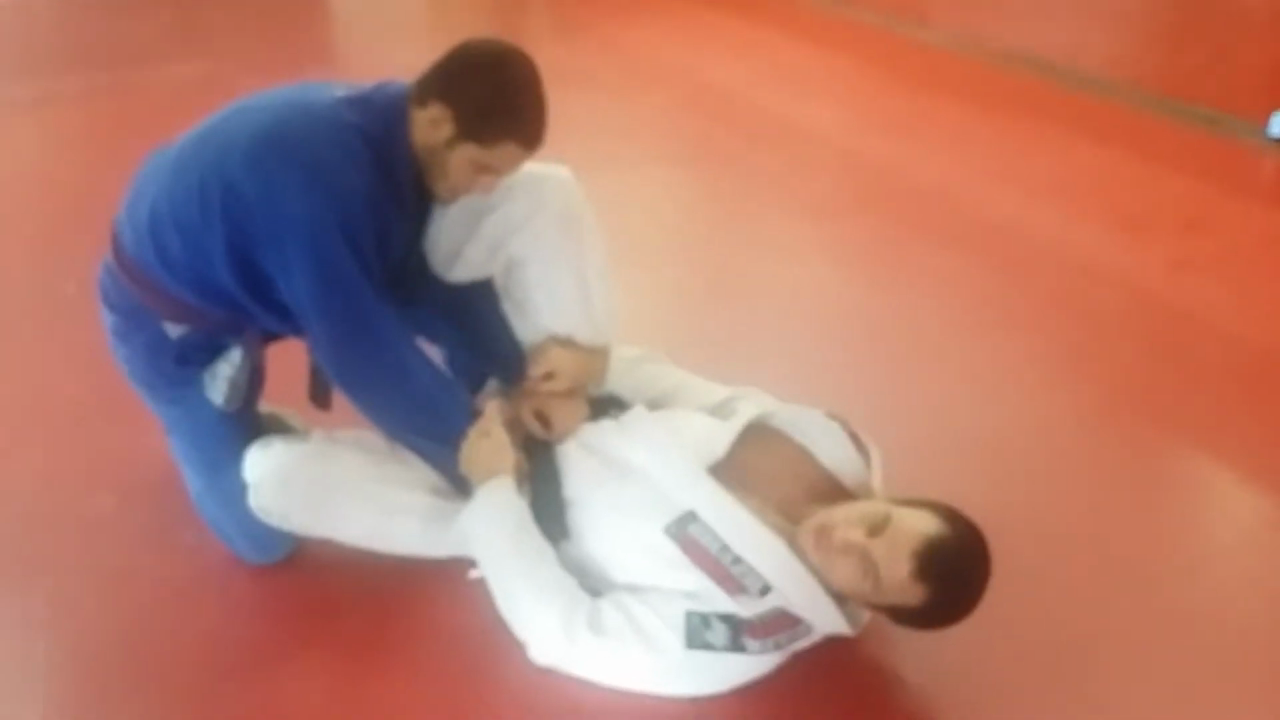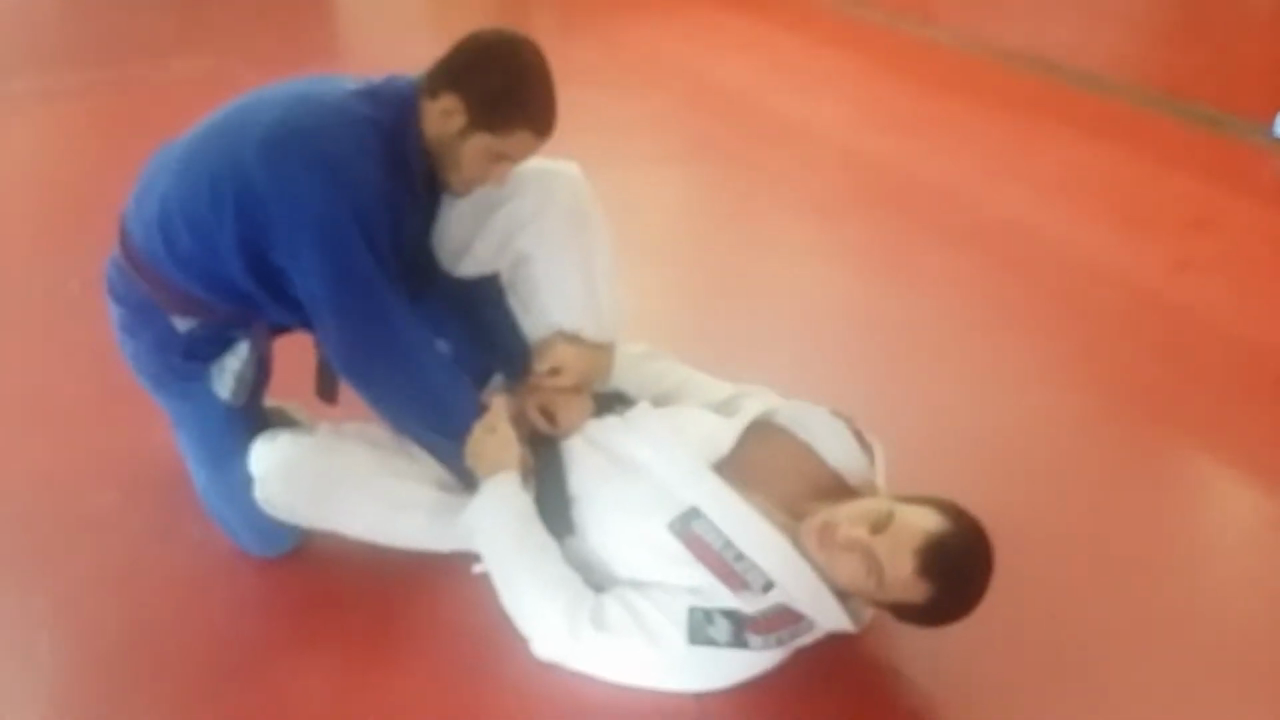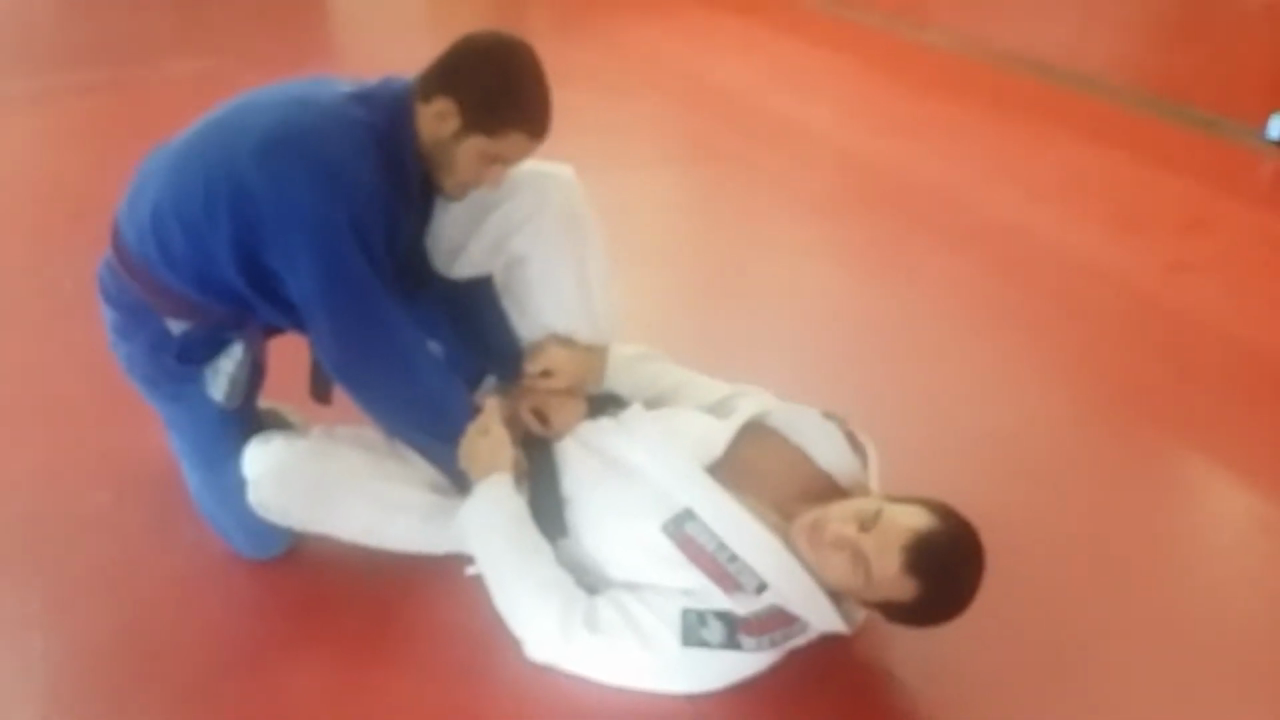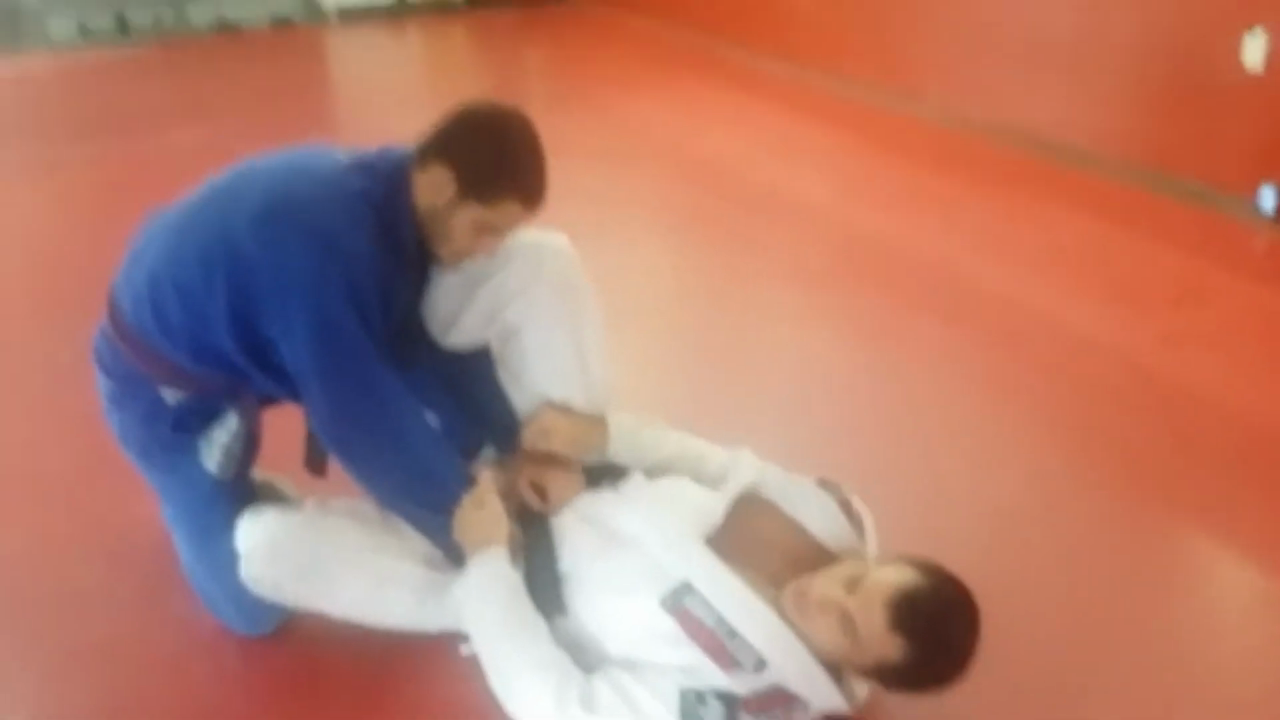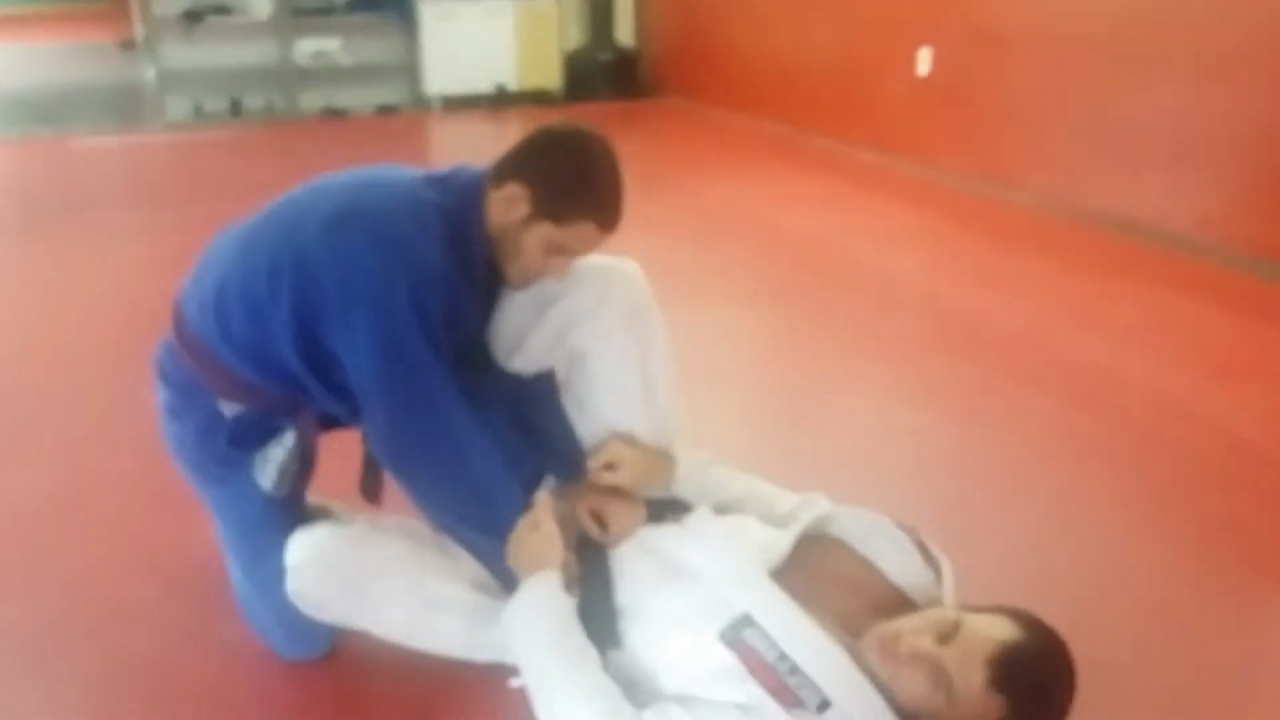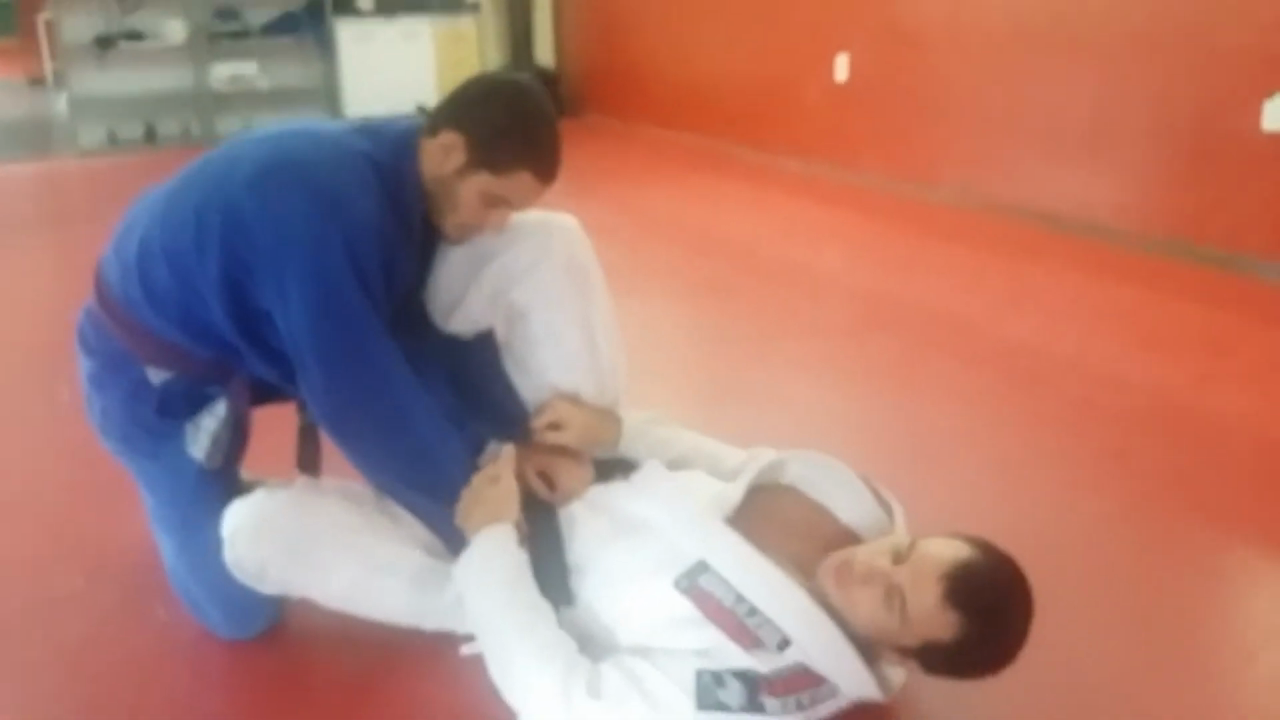
dt=0.5s
person 1, frame 1
left shoulder: (734, 638)
right shoulder: (837, 450)
left elbow: (563, 632)
right elbow: (709, 400)
left wrist: (493, 491)
left hip: (527, 509)
right hip: (570, 400)
left knee: (275, 476)
left ankle: (255, 433)
person 1, frame 2
left shoulder: (739, 633)
right shoulder: (841, 450)
left elbow: (566, 628)
right elbow: (720, 400)
left wrist: (497, 486)
left hip: (524, 501)
left knee: (279, 467)
left ankle: (266, 426)
person 1, frame 3
left shoulder: (736, 635)
right shoulder: (836, 449)
left elbow: (561, 630)
right elbow: (727, 402)
left wrist: (489, 487)
right wrist: (596, 366)
left hip: (523, 503)
right hip: (577, 404)
left knee: (271, 469)
left ankle: (256, 426)
person 1, frame 4
right shoulder: (832, 518)
right elbow: (728, 468)
left wrist: (486, 561)
right wrist: (604, 432)
left hip: (520, 580)
right hip: (577, 472)
left knee: (264, 543)
person 1, frame 5
right shoulder: (908, 565)
right elbow: (791, 513)
left wrist: (538, 587)
right wrist: (665, 471)
left hip: (576, 612)
right hip: (644, 519)
left knee: (315, 560)
person 1, frame 6
right shoulder: (854, 504)
left wrist: (490, 542)
right wrist: (613, 429)
left hip: (522, 568)
right hip: (583, 476)
left knee: (254, 529)
person 2, frame 1
left shoulder: (388, 128)
right shoulder: (318, 174)
left elbow: (428, 277)
right elbow: (364, 349)
left wrist: (515, 371)
left hip: (251, 276)
right hip: (171, 313)
right knee: (264, 536)
right ankle: (211, 426)
person 2, frame 2
left shoulder: (396, 123)
right shoulder: (332, 167)
left elbow: (433, 273)
right elbow: (376, 343)
left wrist: (521, 363)
left hip: (259, 268)
right hip: (180, 307)
right knee: (270, 529)
right ankle: (212, 418)
person 2, frame 3
left shoulder: (390, 125)
right shoulder: (325, 172)
left elbow: (429, 273)
right elbow: (369, 349)
left wrist: (515, 367)
left hip: (250, 272)
right hip: (172, 309)
right knee: (261, 531)
right ankle: (207, 423)
person 2, frame 4
left shoulder: (386, 195)
right shoulder: (322, 240)
left elbow: (425, 345)
right elbow: (365, 416)
left wrist: (513, 443)
left hip: (246, 339)
right hip: (169, 377)
right knee: (254, 606)
person 2, frame 5
left shoulder: (460, 219)
right shoulder: (392, 252)
left elbow: (495, 372)
right elbow: (423, 436)
left wrist: (575, 478)
left hip: (315, 368)
right hip: (228, 394)
right knee: (303, 631)
right ankle: (254, 514)
person 2, frame 6
left shoulder: (397, 174)
right shoulder: (325, 204)
left elbow: (435, 333)
right elbow: (360, 395)
left wrist: (518, 439)
left hip: (244, 330)
right hip: (153, 364)
right knee: (240, 610)
right ankle: (185, 489)
